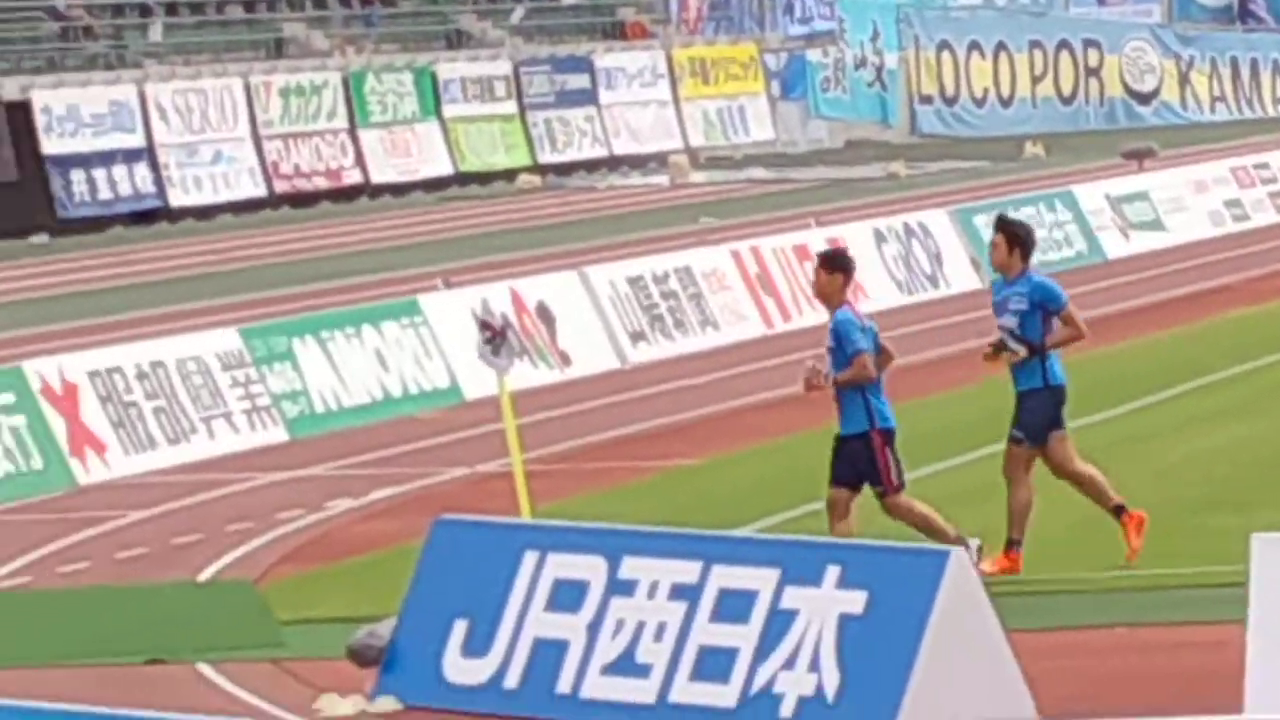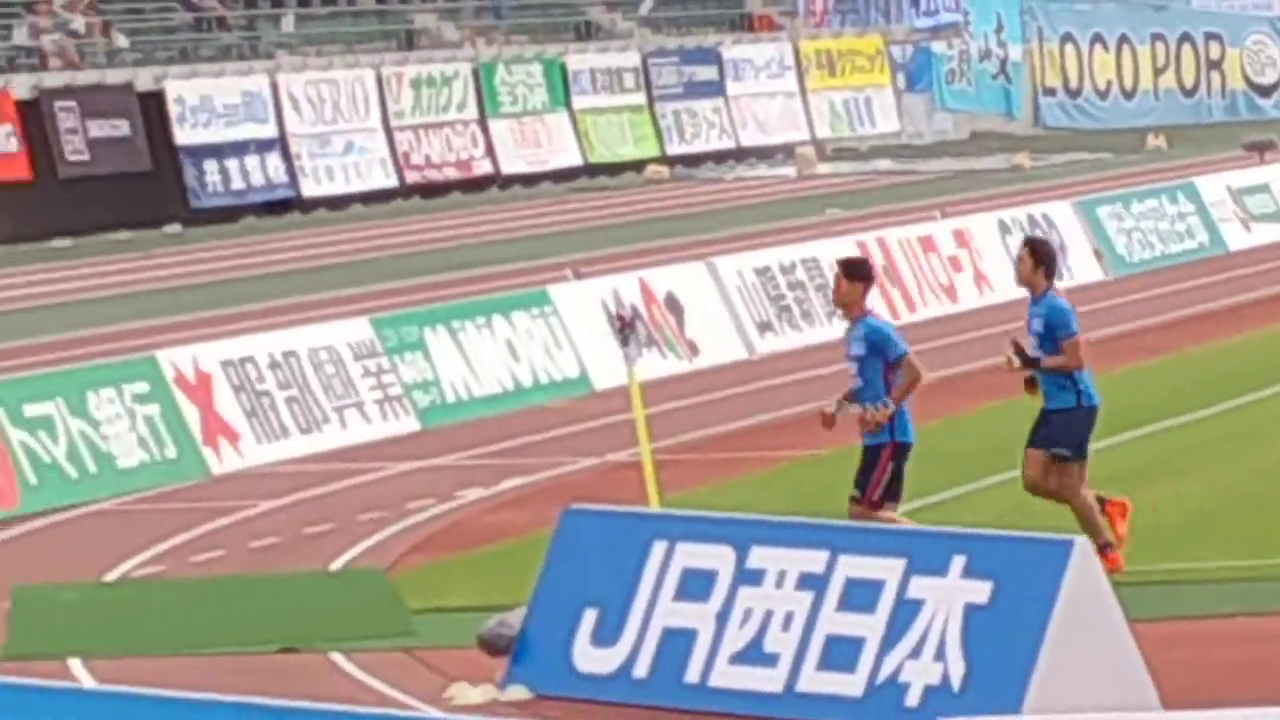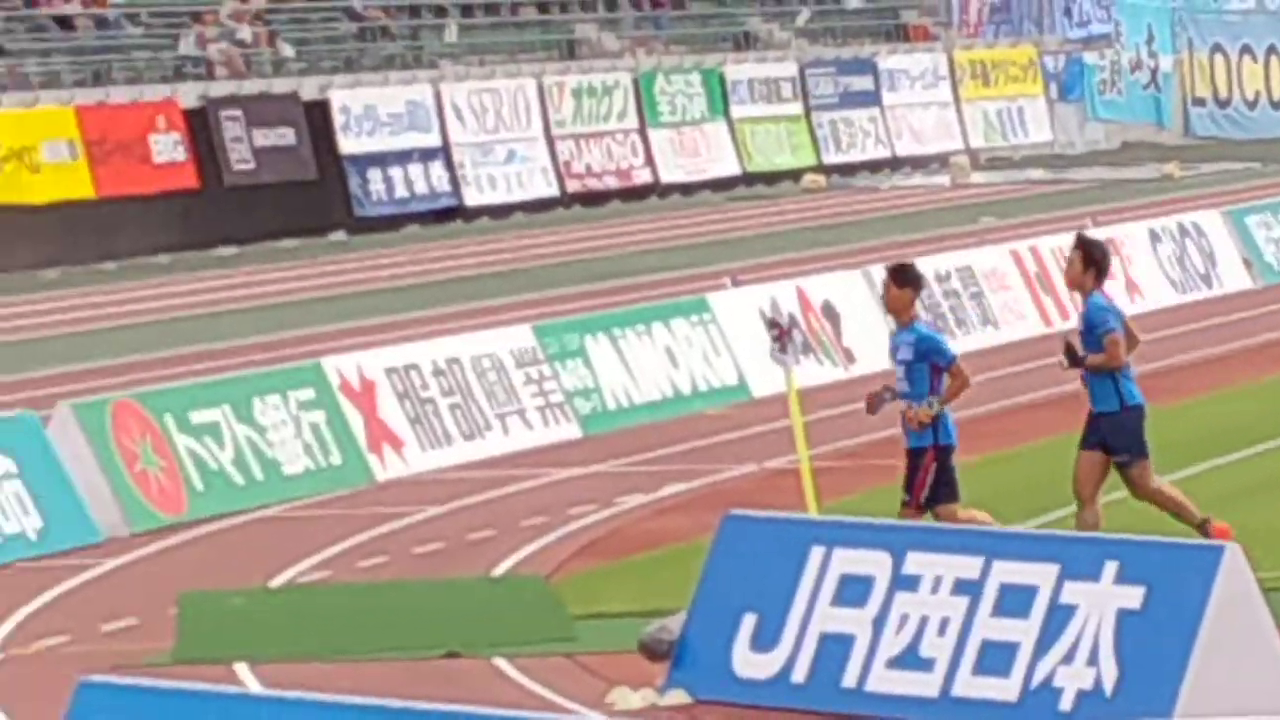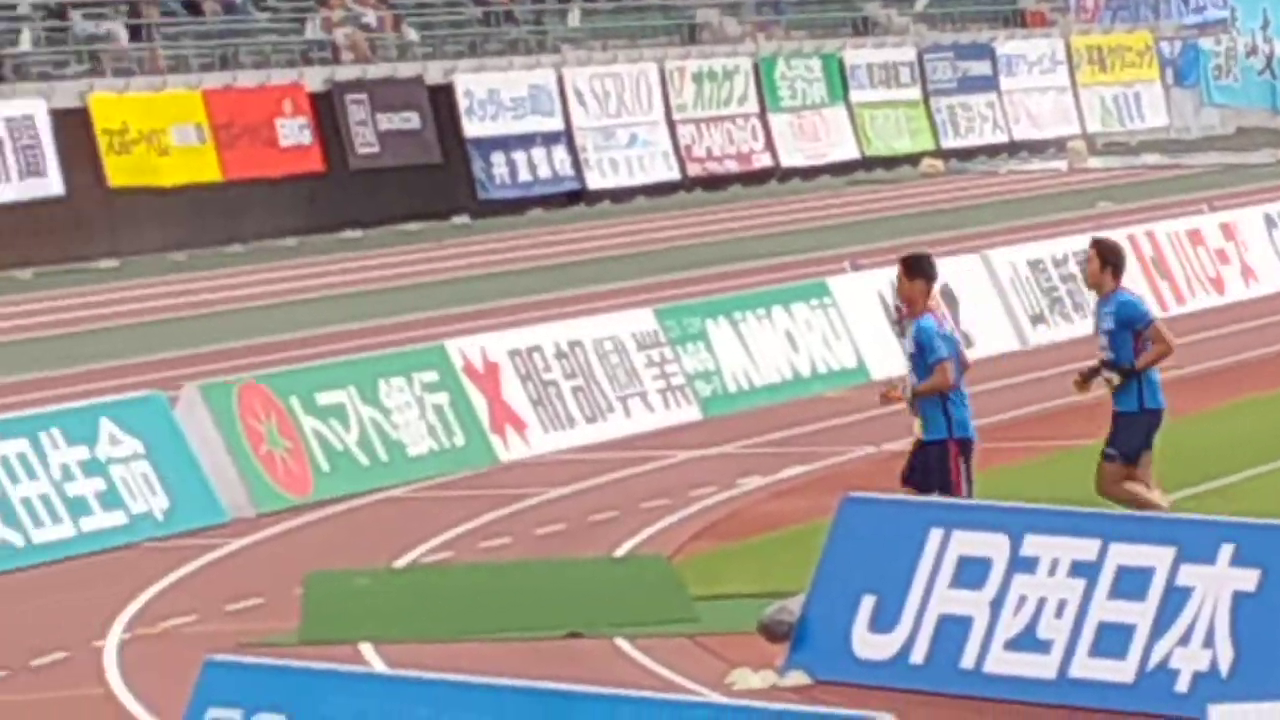
dt=0.2s
person 1, frame 1
left shoulder: (1040, 286)
right shoulder: (999, 287)
left elbow: (1078, 330)
left wrist: (1036, 348)
right wrist: (998, 347)
left hip: (1042, 387)
right hip: (1029, 388)
left knee: (1015, 470)
right knee: (1067, 466)
left ankle: (1012, 554)
right ankle: (1127, 517)
person 1, frame 2
left shoulder: (1056, 307)
right shoulder: (1037, 303)
left elbow: (1076, 360)
left wrist: (1034, 364)
right wrist: (1034, 375)
left hip: (1074, 405)
right hip: (1055, 406)
left knee: (1070, 487)
right knee: (1034, 481)
left ankle: (1108, 554)
right ankle: (1109, 507)
person 1, frame 3
left shoulder: (1095, 307)
right shoulder: (1097, 303)
left elbow: (1116, 359)
right elbow: (1132, 341)
left wrist: (1080, 362)
left hip: (1120, 409)
right hip: (1102, 411)
left knee: (1144, 487)
right knee: (1082, 491)
left ankle: (1212, 531)
person 1, frame 4
left shoulder: (1127, 304)
right shoulder: (1104, 305)
left elbow: (1167, 344)
left wrist: (1131, 370)
right wrist: (1094, 371)
left hip: (1140, 408)
right hip: (1129, 407)
left knee: (1109, 486)
right knee: (1140, 485)
person 2, frame 1
left shoulder: (843, 321)
right shoulder: (847, 318)
left elbow: (867, 373)
right elbow: (886, 356)
left wrist: (830, 381)
left hip: (870, 425)
right hip: (851, 428)
left knee: (893, 502)
right knee: (836, 502)
left ankle: (961, 548)
person 2, frame 2
left shoulder: (877, 330)
right shoulder: (854, 331)
left elbow: (914, 372)
left wrist: (886, 408)
right wrist: (840, 406)
left hip: (891, 436)
right hip: (878, 436)
left knee: (862, 514)
right knee: (879, 512)
person 2, frame 3
left shoulder: (924, 337)
right shoulder: (899, 336)
left elbow: (962, 378)
left wrist: (931, 408)
right wrist: (885, 395)
left hip: (931, 441)
right hip: (922, 440)
left knee: (909, 515)
right knee: (948, 515)
person 2, frame 4
left shoulder: (925, 328)
right shoulder: (927, 324)
left elbow: (945, 379)
right elbow: (963, 365)
left wrist: (906, 392)
left hip: (950, 433)
right hip: (934, 433)
